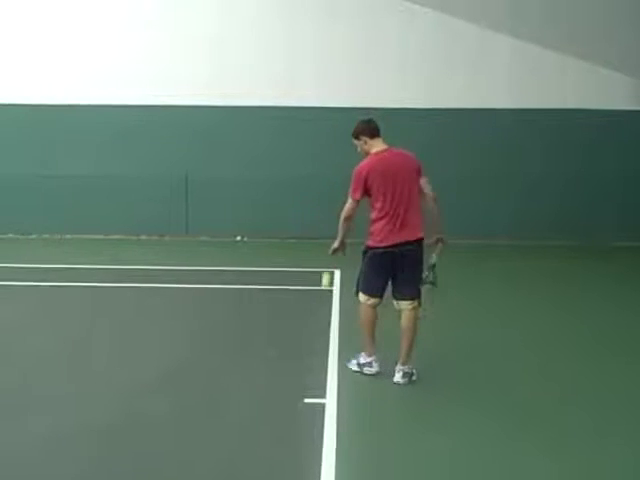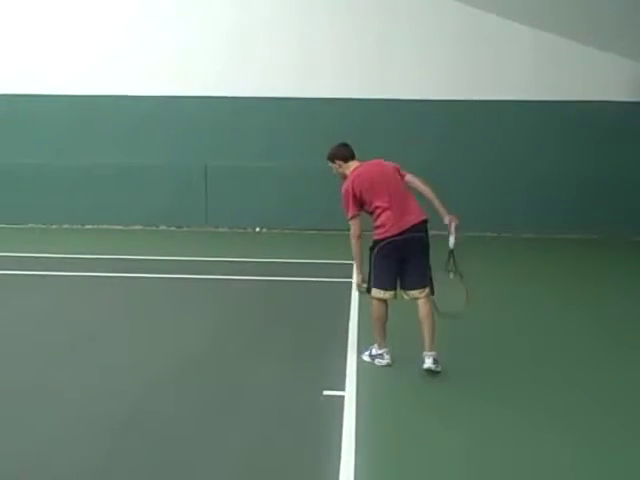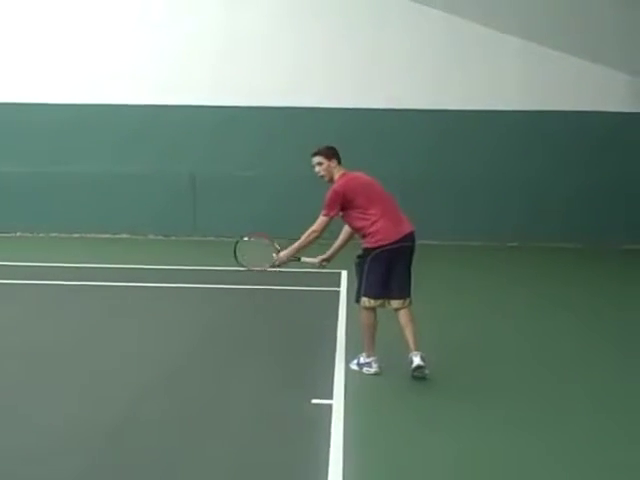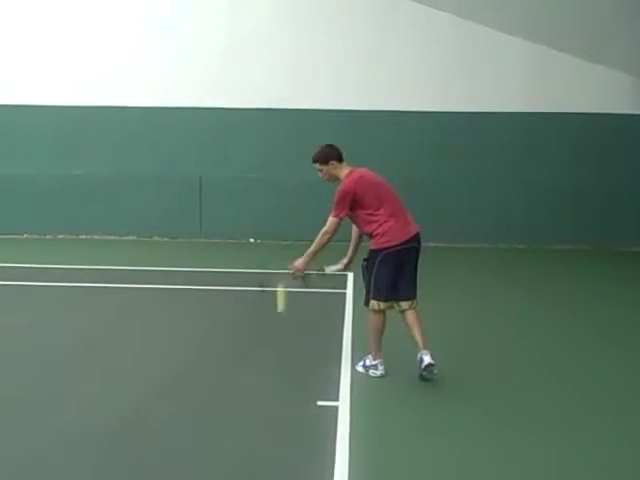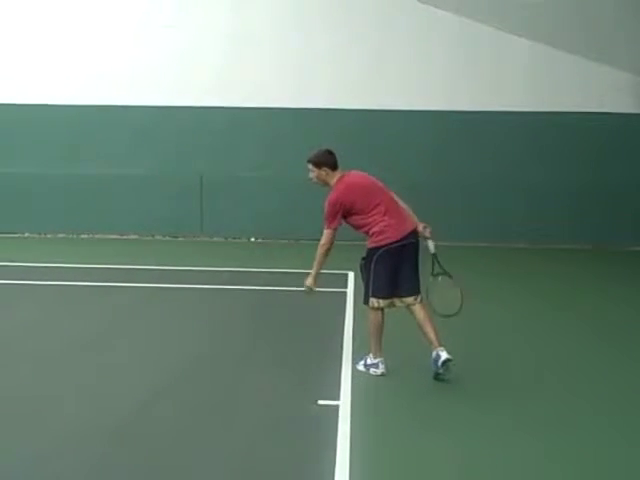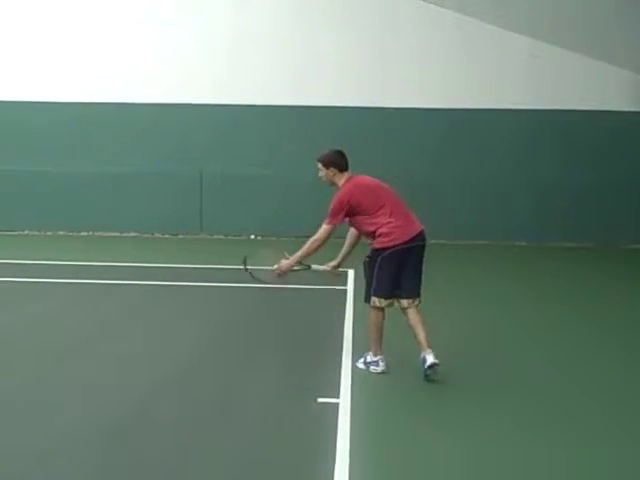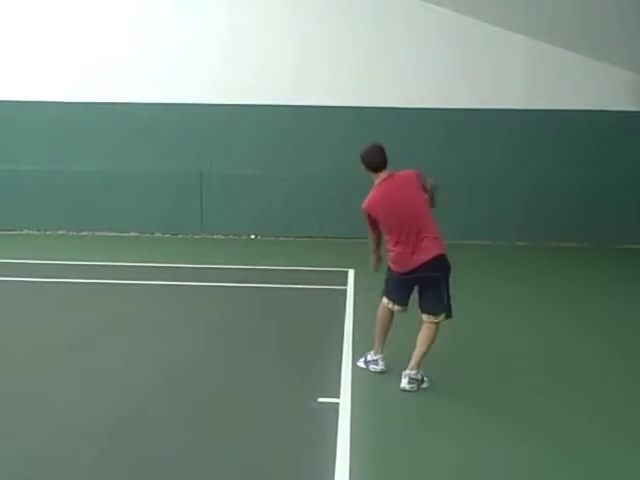
dt=0.7s
person 1, frame 1
left shoulder: (364, 169)
right shoulder: (409, 158)
left elbow: (348, 212)
right elbow: (428, 194)
left wrist: (340, 241)
left hip: (380, 244)
right hip: (411, 241)
left knee: (367, 299)
right knee: (409, 307)
left ankle: (368, 358)
right ankle: (403, 367)
person 1, frame 2
left shoulder: (349, 185)
right shoulder: (383, 165)
left elbow: (356, 232)
right elbow: (417, 184)
left wrist: (359, 270)
right wrist: (445, 214)
left hip: (388, 236)
right hip: (417, 228)
left knee: (379, 295)
right knee: (422, 295)
left ankle: (380, 351)
right ankle: (429, 354)
person 1, frame 3
left shoulder: (339, 188)
right shoulder: (356, 180)
left elbow: (316, 230)
right elbow: (351, 224)
left wrist: (289, 252)
right wrist: (330, 255)
left hip: (381, 244)
right hip: (405, 237)
left knee: (368, 302)
right knee: (401, 302)
left ankle: (369, 359)
right ankle: (415, 355)
person 1, frame 4
left shoulder: (346, 187)
right shoulder: (362, 176)
left elbow: (328, 231)
left wrist: (305, 259)
right wrist: (349, 257)
left hip: (388, 245)
right hip: (410, 238)
left knee: (376, 305)
right knee: (407, 303)
left ankle: (375, 361)
right ankle: (424, 354)
person 1, frame 5
left shoulder: (335, 197)
right shoulder: (358, 177)
left elbow: (326, 243)
right elbow: (393, 198)
left wrist: (313, 276)
right wrist: (417, 224)
left hip: (384, 243)
right hip: (408, 235)
left knee: (375, 303)
right knee: (413, 299)
left ankle: (376, 360)
right ankle: (438, 351)
person 1, frame 6
left shoulder: (344, 195)
right shoulder: (363, 182)
left elbow: (321, 238)
left wrist: (291, 262)
right wrist: (339, 260)
left hip: (391, 243)
right hip: (416, 237)
left knee: (377, 302)
right knee: (409, 302)
left ankle: (375, 358)
right ankle: (427, 353)
person 1, frame 7
left shoulder: (370, 203)
right shoulder: (410, 178)
left elbow: (375, 237)
right elbow: (429, 190)
left wrist: (375, 258)
left hip: (401, 263)
right hip: (433, 258)
left knee: (388, 303)
right knee: (432, 318)
left ankle: (375, 357)
right ankle: (411, 373)
